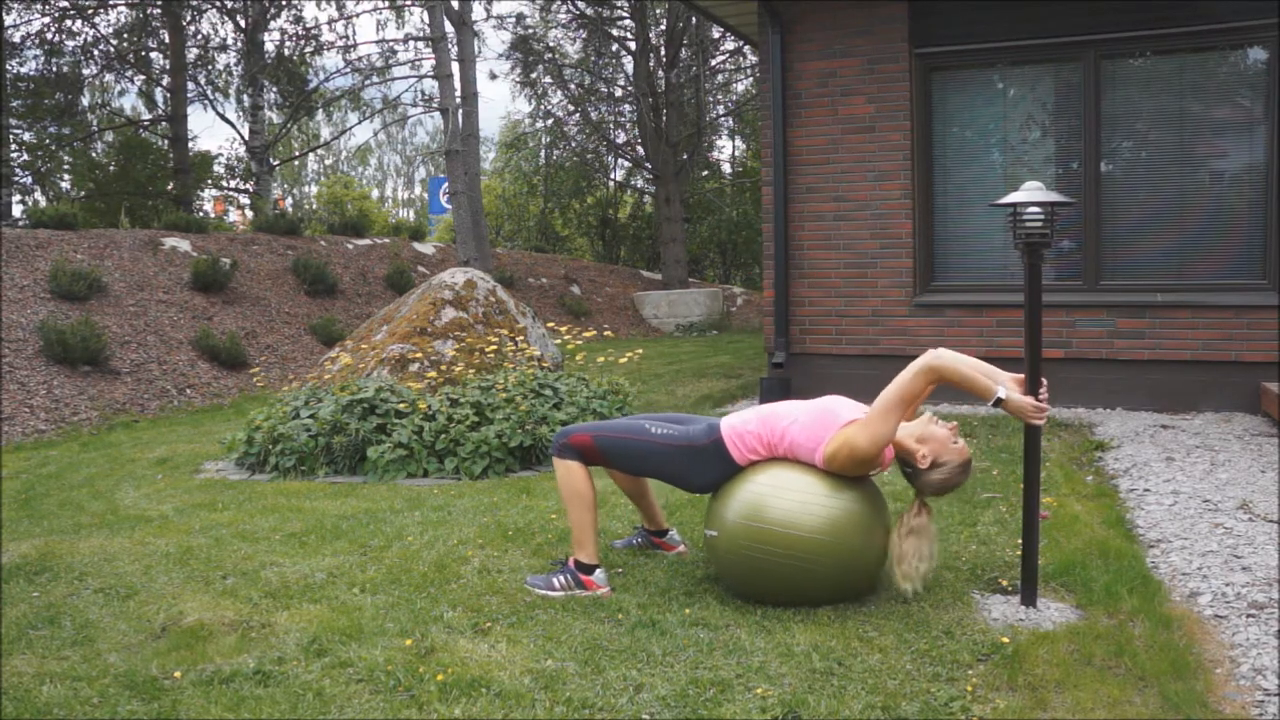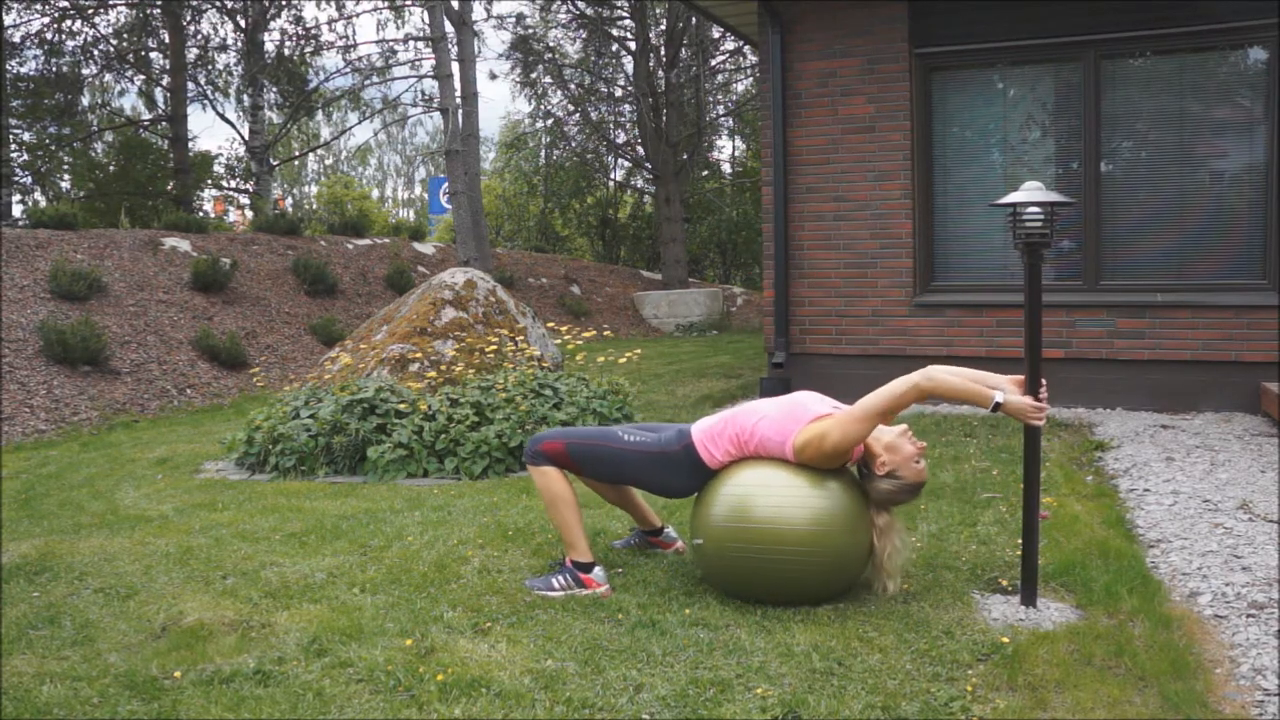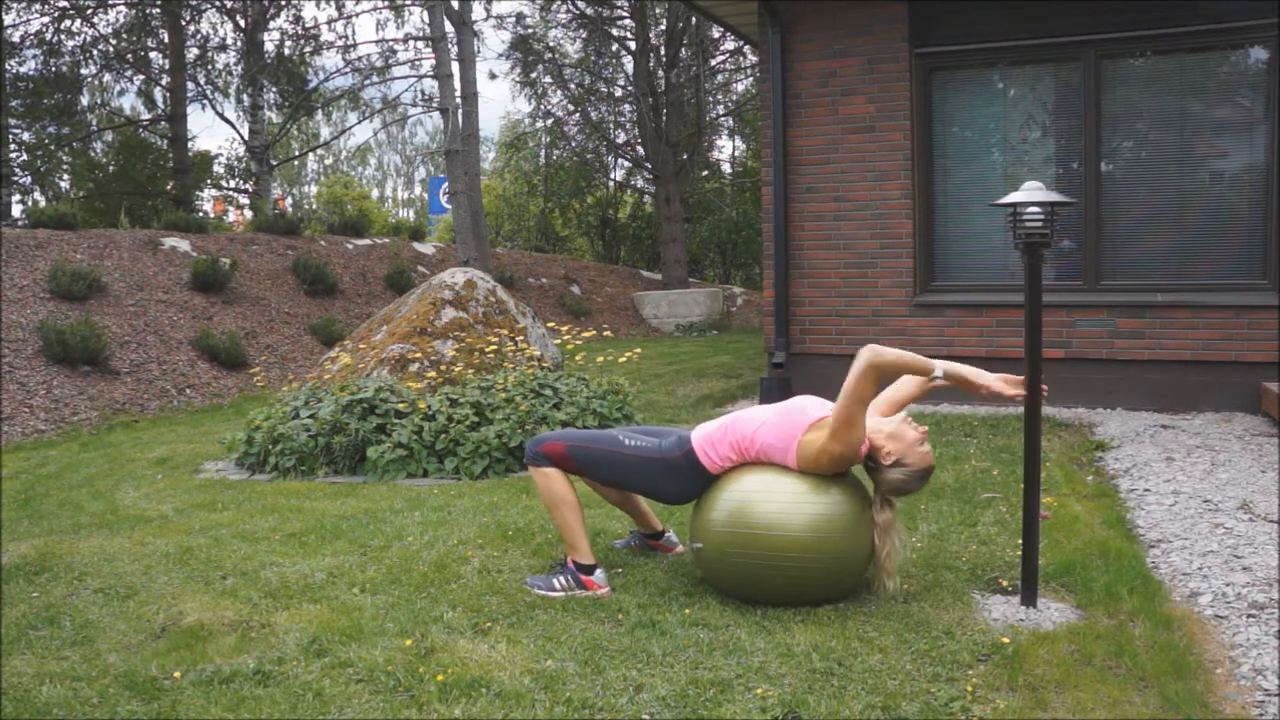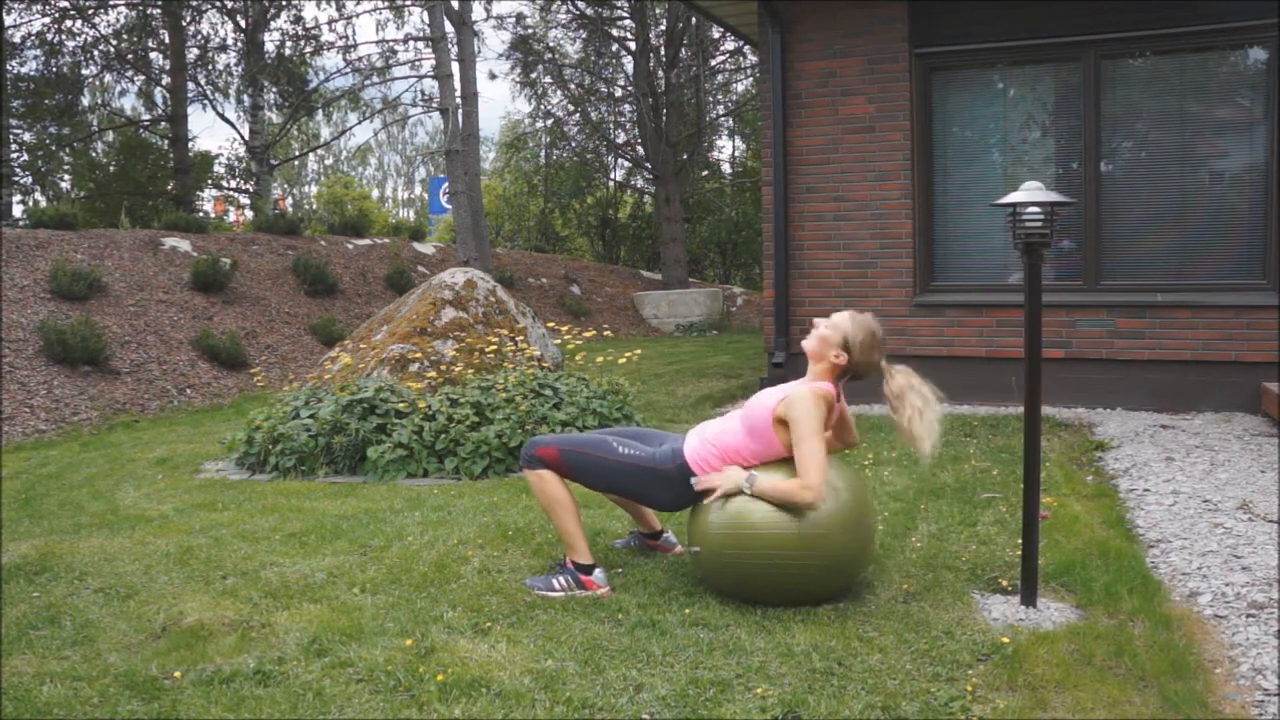
dt=0.5s
person 1, frame 1
left shoulder: (863, 450)
right shoulder: (886, 433)
left elbow: (930, 365)
right elbow: (934, 361)
left wrist: (1003, 397)
right wrist: (1006, 380)
left hip: (712, 452)
right hip: (723, 433)
left knee: (568, 443)
right knee: (606, 436)
left ankle: (586, 572)
right ankle: (659, 533)
person 1, frame 2
left shoulder: (834, 445)
right shoulder: (859, 433)
right elbow: (924, 378)
right wrist: (1005, 383)
left hip: (686, 457)
right hip: (696, 439)
left knee: (541, 450)
right knee: (580, 450)
left ankle: (583, 572)
right ankle: (655, 532)
person 1, frame 3
left shoulder: (845, 446)
right shoulder: (872, 428)
left elbow: (870, 358)
right elbow: (921, 373)
right wrist: (972, 374)
left hip: (691, 463)
right hip: (703, 445)
left knee: (543, 451)
right knee: (588, 447)
left ankle: (584, 572)
right ankle: (654, 535)
person 1, frame 4
left shoulder: (808, 398)
right shoulder: (825, 390)
left elbow: (809, 492)
right elbow: (847, 439)
left wrist: (745, 479)
left hip: (678, 472)
right hip: (689, 451)
left knee: (537, 454)
right knee: (595, 444)
left ankle: (584, 573)
right ankle: (654, 535)
